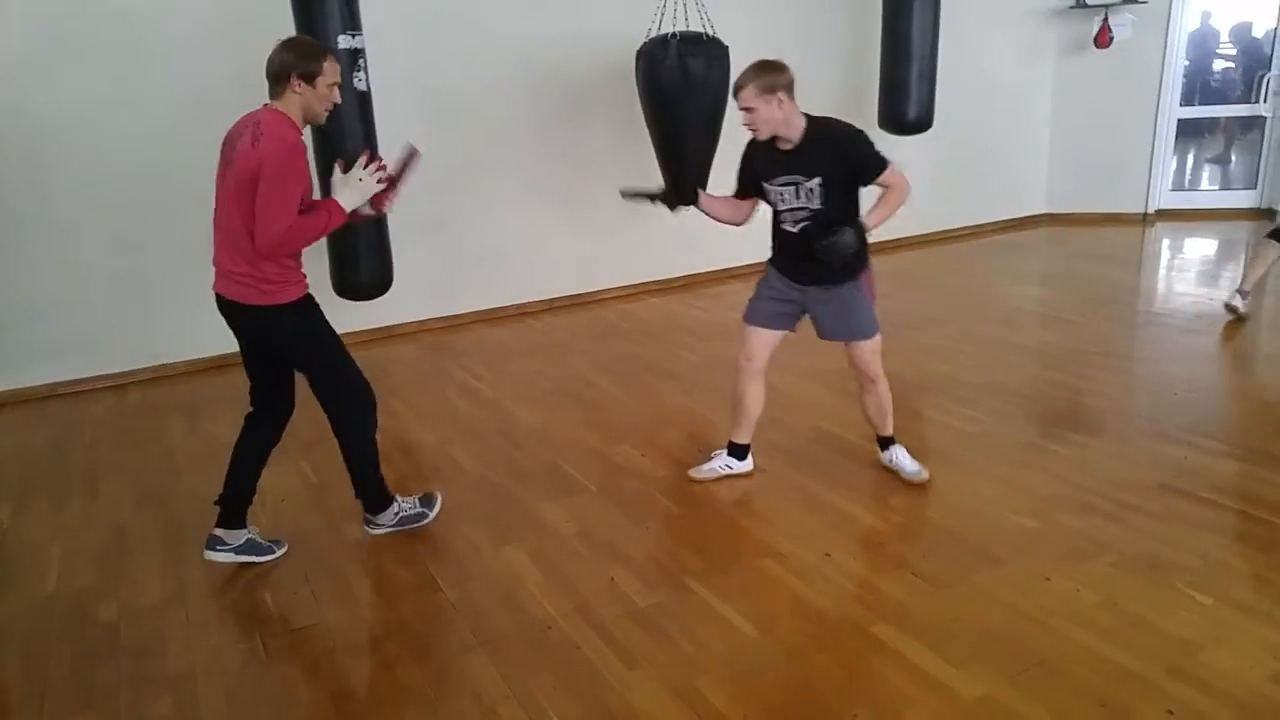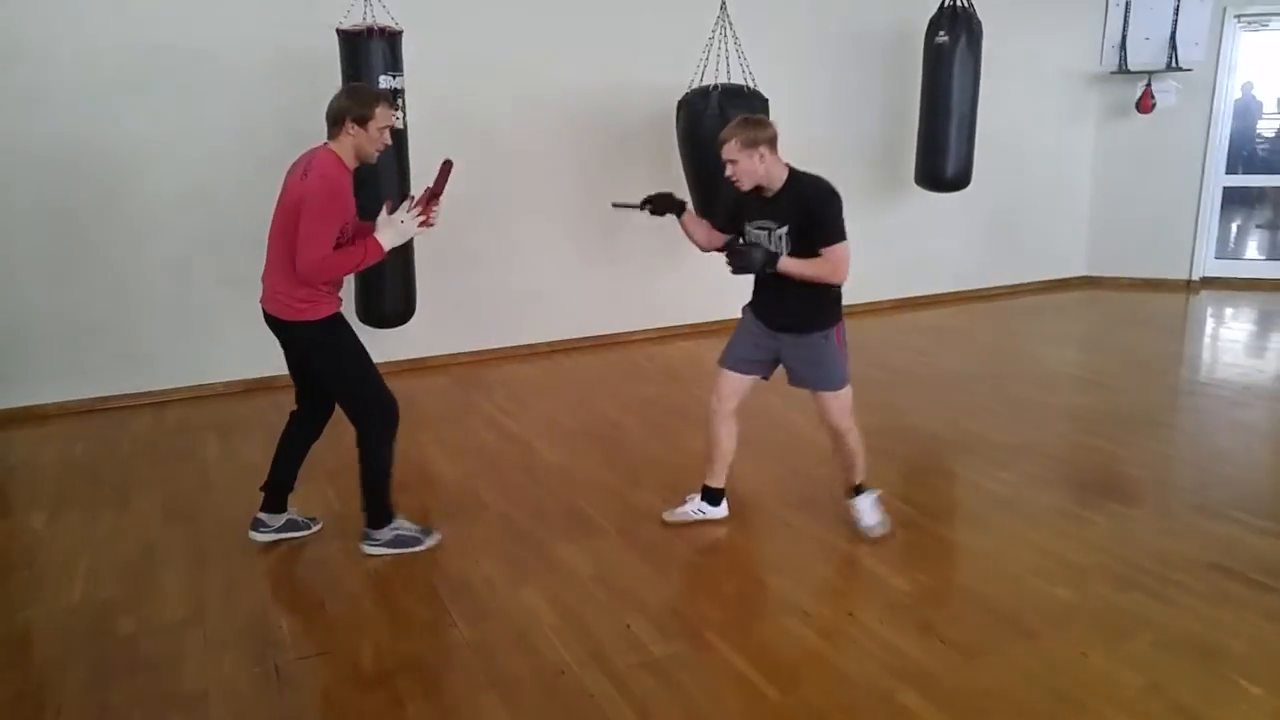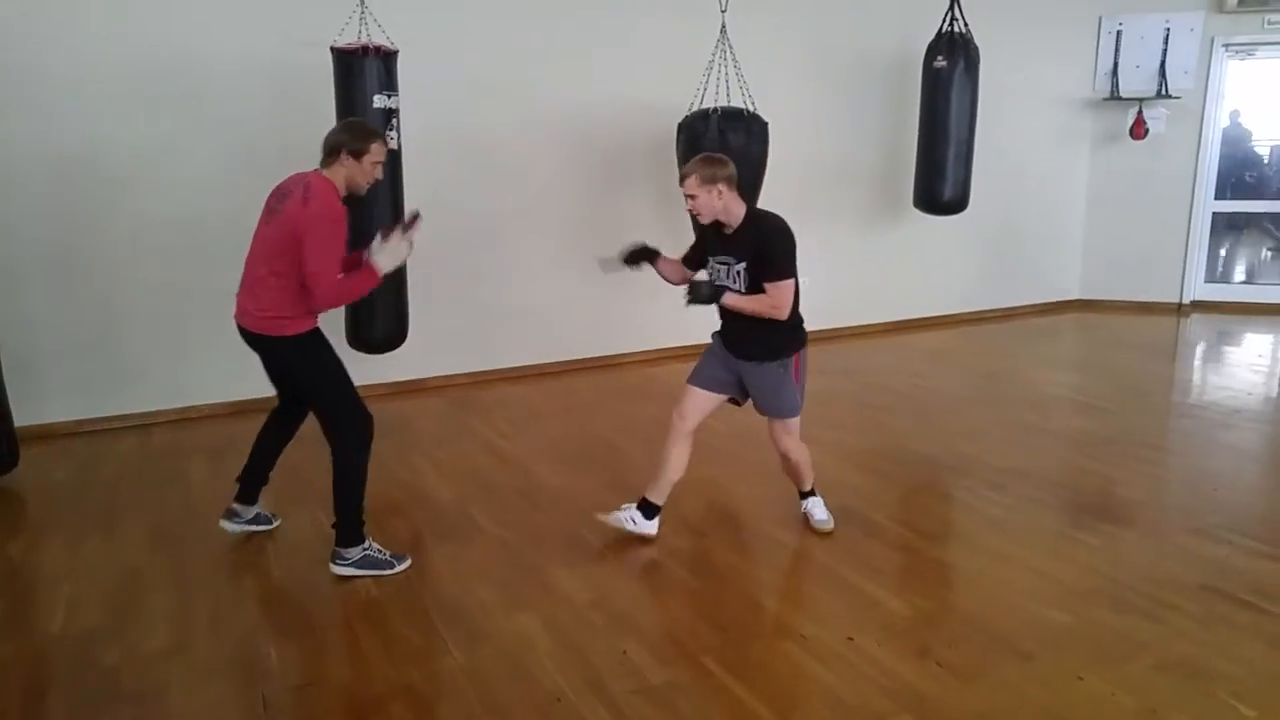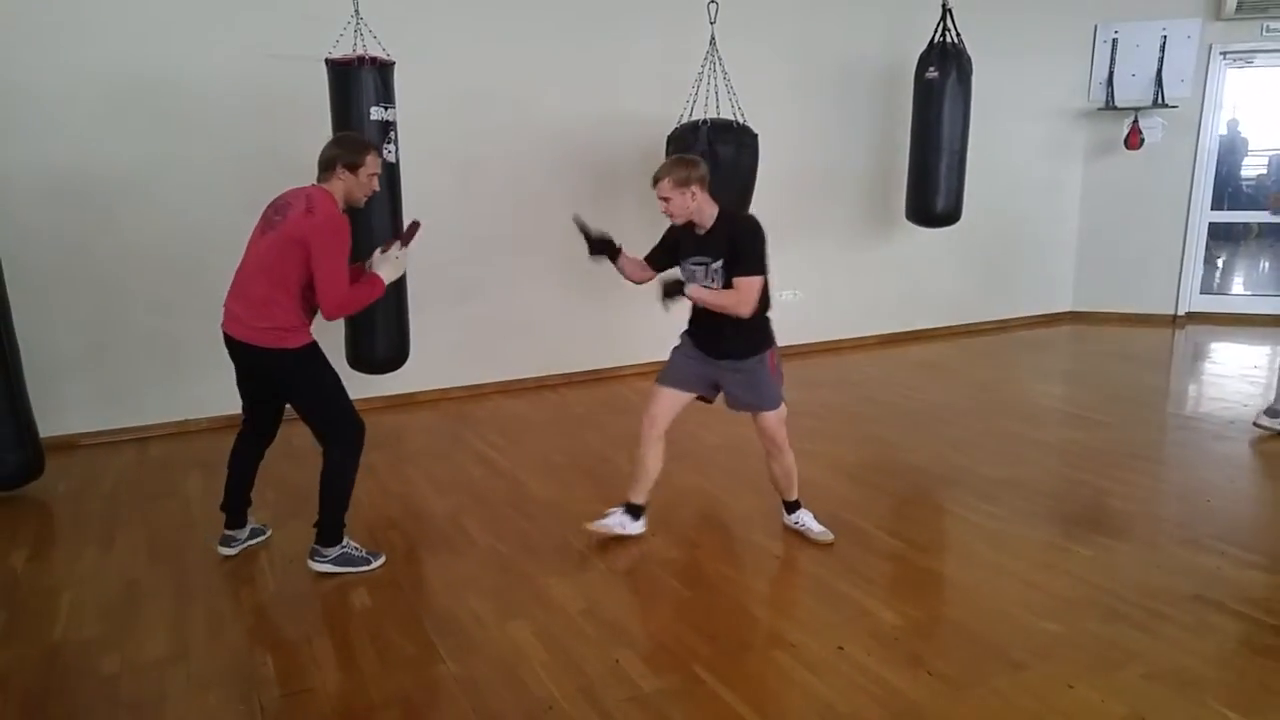
dt=0.7s
person 1, frame 1
left shoulder: (249, 129)
right shoulder: (283, 145)
right elbow: (275, 239)
left wrist: (347, 204)
right wrist: (340, 205)
left hip: (239, 296)
right hip: (274, 300)
left knee: (271, 405)
right knee: (352, 399)
left ankle: (229, 530)
right ankle: (380, 509)
person 1, frame 2
left shoulder: (319, 163)
right shoulder: (329, 181)
right elbow: (314, 267)
left wrist: (394, 227)
right wrist: (382, 242)
left hip: (289, 311)
right hip: (308, 316)
left knee: (314, 408)
right knee: (378, 412)
left ankle: (272, 513)
right ankle: (380, 525)
person 1, frame 3
left shoulder: (297, 186)
right shoulder: (326, 209)
right elbow: (323, 295)
left wrist: (365, 258)
right wrist: (378, 266)
left hip: (258, 320)
right hip: (285, 329)
left knee: (293, 405)
right knee: (353, 426)
left ankle: (243, 506)
right ankle: (349, 547)
person 1, frame 4
left shoulder: (293, 201)
right shoulder: (329, 220)
right elbow: (334, 305)
left wrist: (364, 270)
right wrist: (381, 277)
left hip: (240, 333)
right hip: (279, 342)
left knee: (258, 426)
right knee: (345, 435)
left ankle: (234, 529)
right ankle: (329, 546)
person 2, frame 1
left shoulder: (842, 140)
right shoulder: (758, 152)
left elbow: (898, 188)
right elbow: (740, 211)
left wrist: (858, 228)
right wrist: (696, 198)
left hip: (841, 277)
right hip: (784, 275)
left knee: (869, 370)
right knee: (749, 361)
left ankle: (890, 447)
right ankle: (737, 455)
person 2, frame 2
left shoulder: (817, 195)
right shoulder: (745, 197)
left elbow: (836, 273)
right elbow: (712, 240)
left wrist: (769, 259)
right wrist: (681, 211)
left hip: (815, 328)
right hip: (761, 320)
left knee: (839, 422)
right knee: (722, 404)
left ankle: (861, 495)
right ankle: (712, 500)
person 2, frame 3
left shoulder: (771, 232)
right shoulder: (710, 233)
left elbow: (780, 307)
right elbow: (682, 275)
left wrist: (719, 295)
right wrist: (651, 256)
left hip: (777, 355)
right hip: (728, 347)
left knee: (786, 444)
right knee: (682, 422)
left ankle: (809, 498)
right ankle: (647, 514)
person 2, frame 4
left shoulder: (744, 231)
right shoulder: (679, 235)
left elbow: (743, 305)
right elbow: (642, 272)
left wrist: (687, 289)
right wrist: (615, 253)
left hip: (748, 352)
right hip: (697, 347)
left knee: (775, 440)
right knee: (653, 425)
left ankle: (795, 513)
right ankle: (631, 515)
